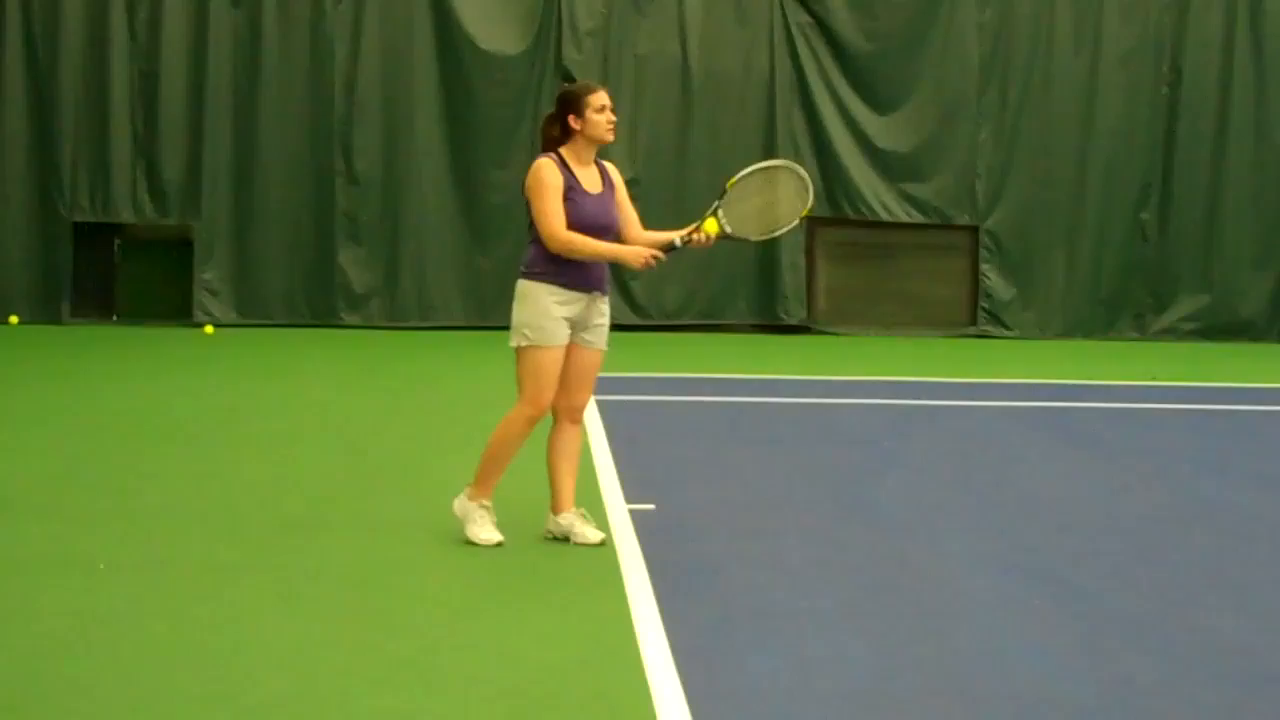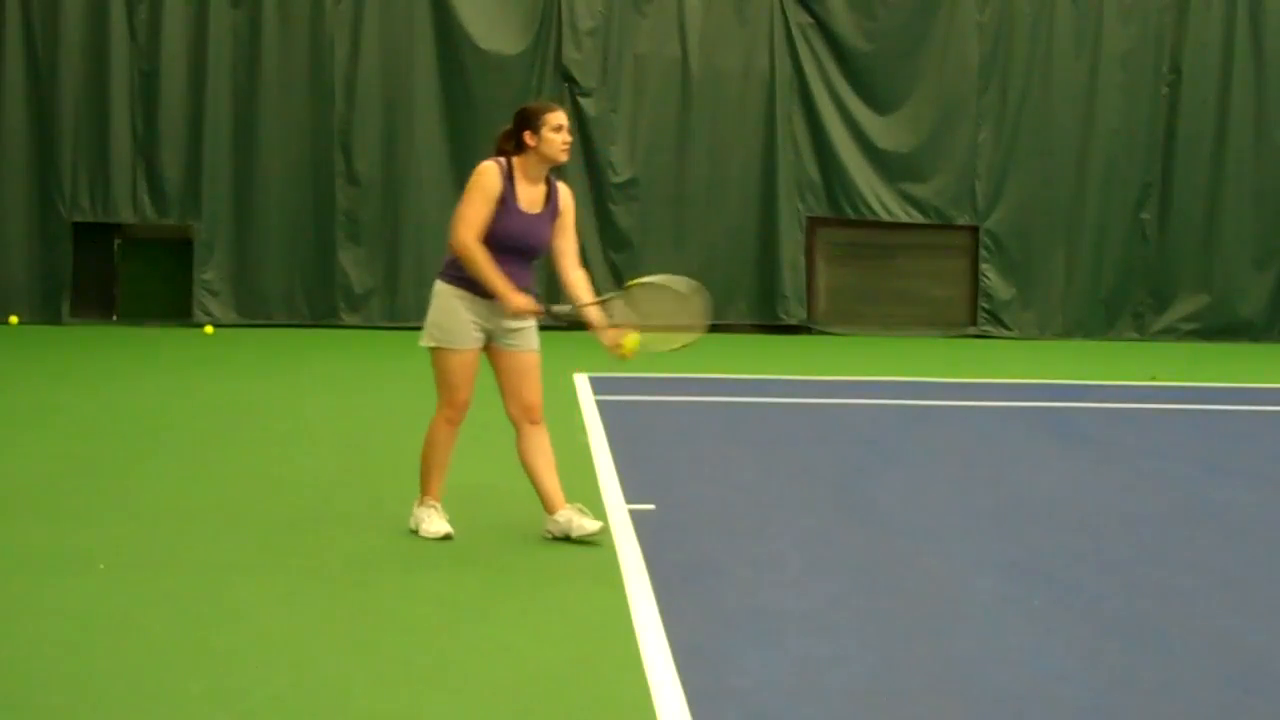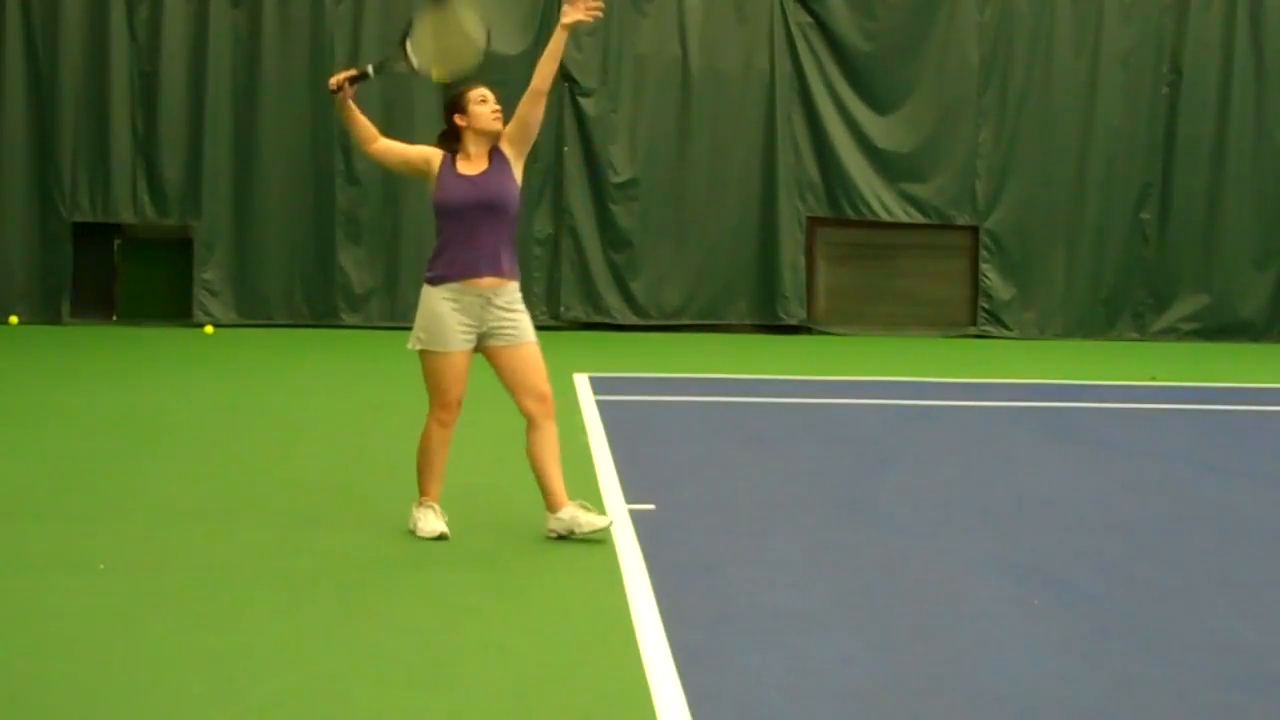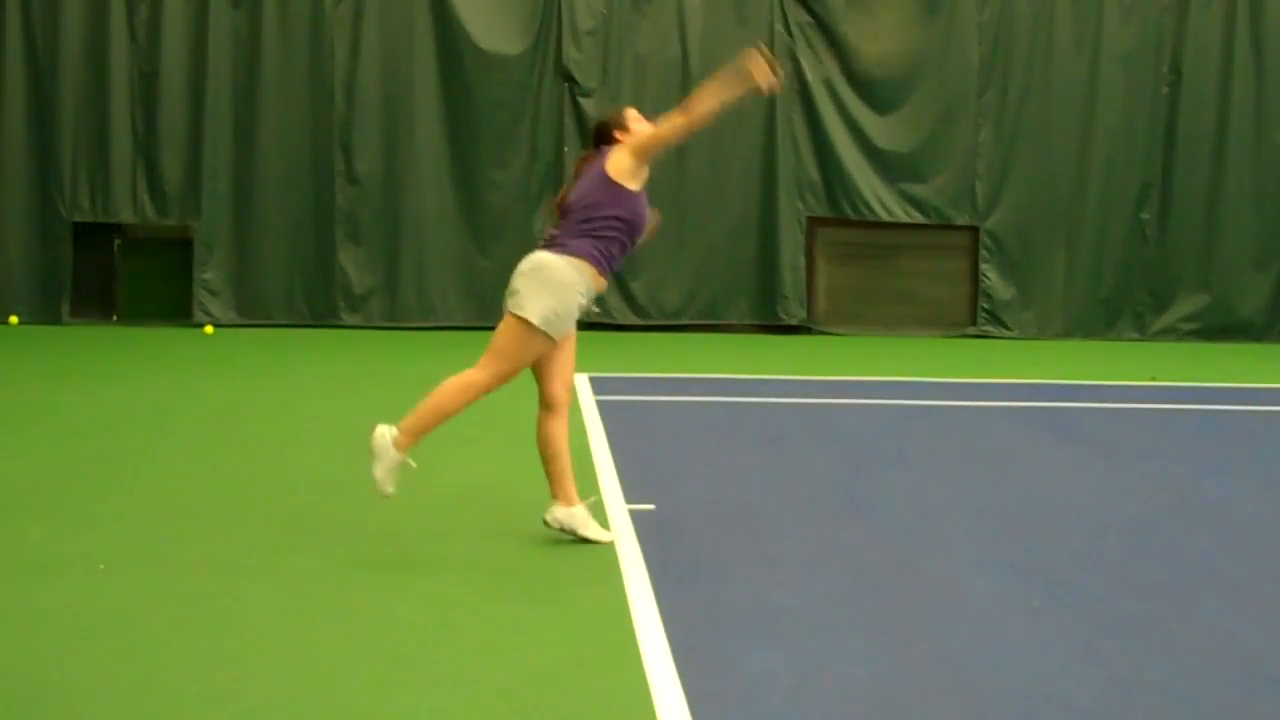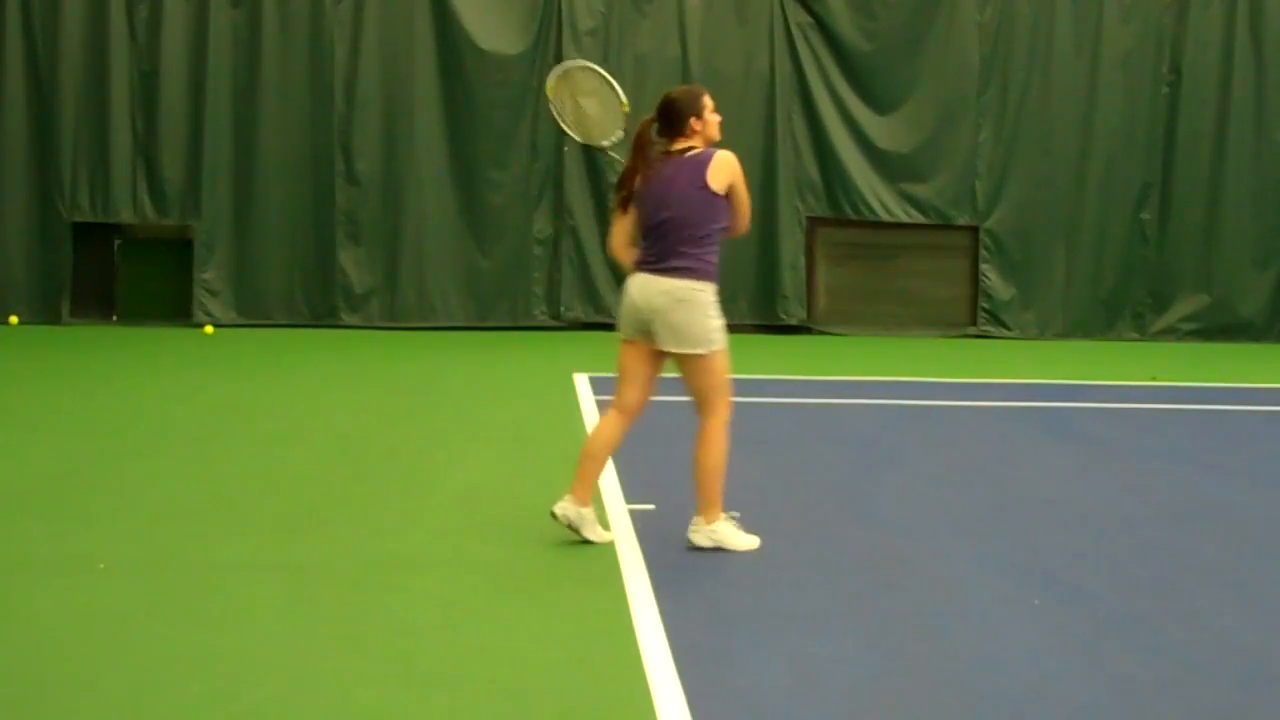
dt=0.7s
person 1, frame 1
left shoulder: (609, 173)
right shoulder: (546, 169)
left elbow: (635, 235)
right elbow: (556, 238)
left wrist: (685, 234)
right wrist: (620, 254)
left hip: (593, 302)
right hip: (546, 297)
left knee: (572, 411)
right knee: (534, 407)
left ankle: (562, 513)
right ankle: (475, 501)
person 1, frame 2
left shoulder: (560, 195)
right shoulder: (491, 174)
left elbow: (569, 267)
right elbow: (463, 240)
left wrist: (598, 321)
right wrist: (505, 293)
left hip: (515, 313)
right hip: (462, 301)
left knee: (529, 413)
right knee: (453, 409)
left ankle: (559, 512)
right ankle: (428, 505)
person 1, frame 3
left shoulder: (510, 153)
right shoulder: (436, 162)
left elbow: (539, 91)
right elbow: (373, 144)
right wrist: (345, 100)
left hip: (505, 303)
right hip: (448, 302)
left knee: (539, 405)
right knee: (445, 410)
left ankle: (560, 511)
right ankle: (426, 506)
person 1, frame 4
left shoulder: (608, 175)
right shoulder: (625, 159)
right elbow: (689, 115)
left wrist: (634, 222)
right wrist: (743, 76)
left hip: (558, 283)
right hip: (555, 280)
left knee: (556, 400)
right knee: (487, 374)
left ankle: (566, 506)
right ankle: (397, 441)
person 1, frame 5
left shoulder: (645, 172)
right shoulder: (722, 162)
left elbow: (619, 247)
right elbow: (740, 225)
left hip: (640, 294)
right hip: (688, 298)
left knee: (626, 407)
right knee: (715, 413)
left ankle: (578, 500)
right ankle: (711, 522)
